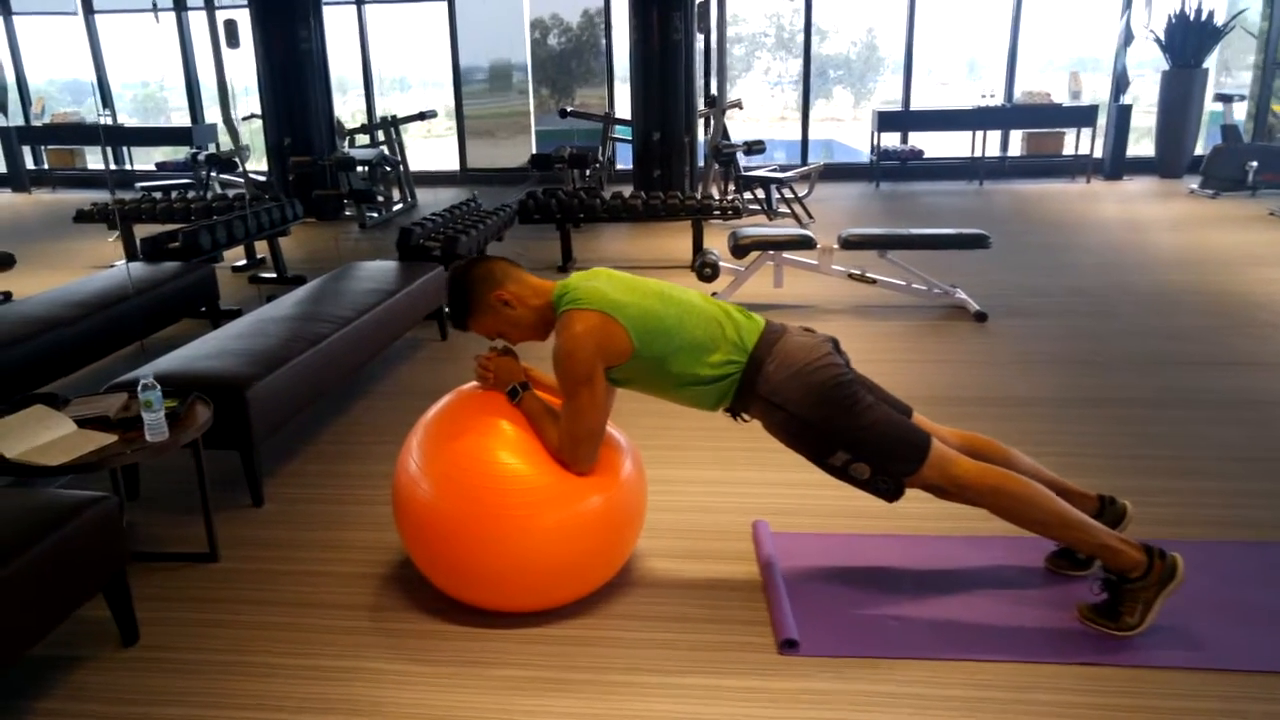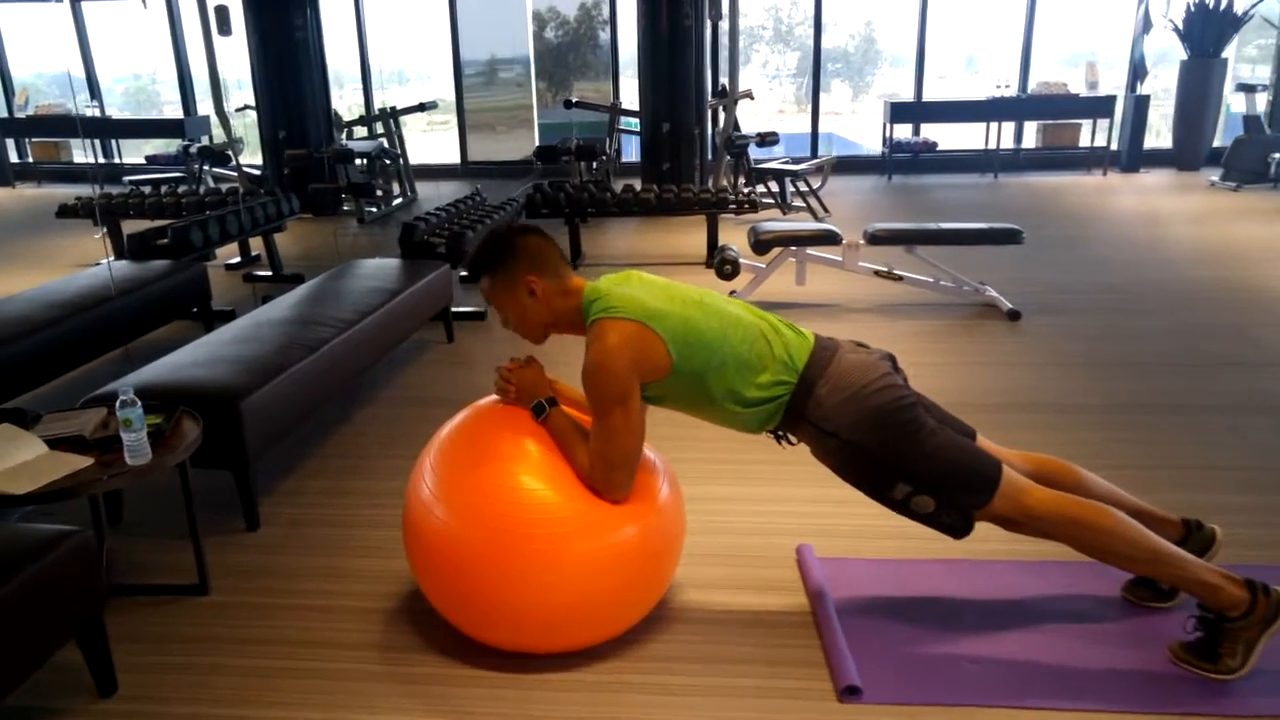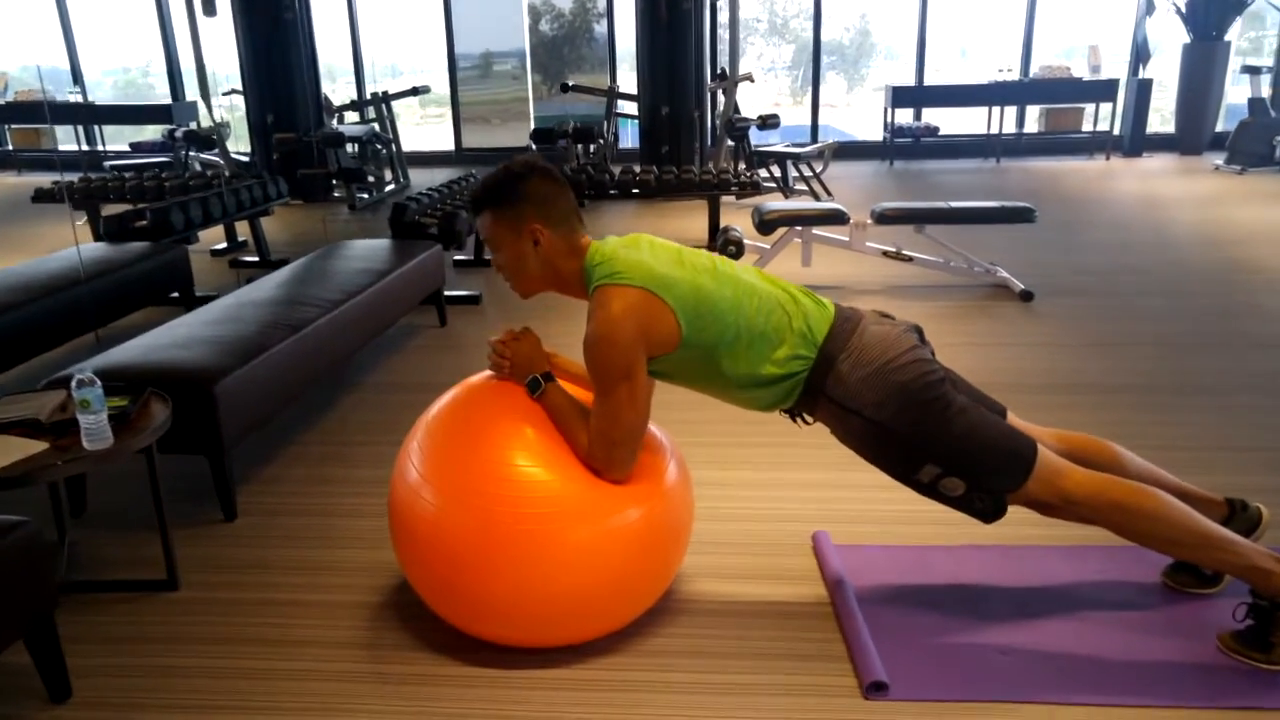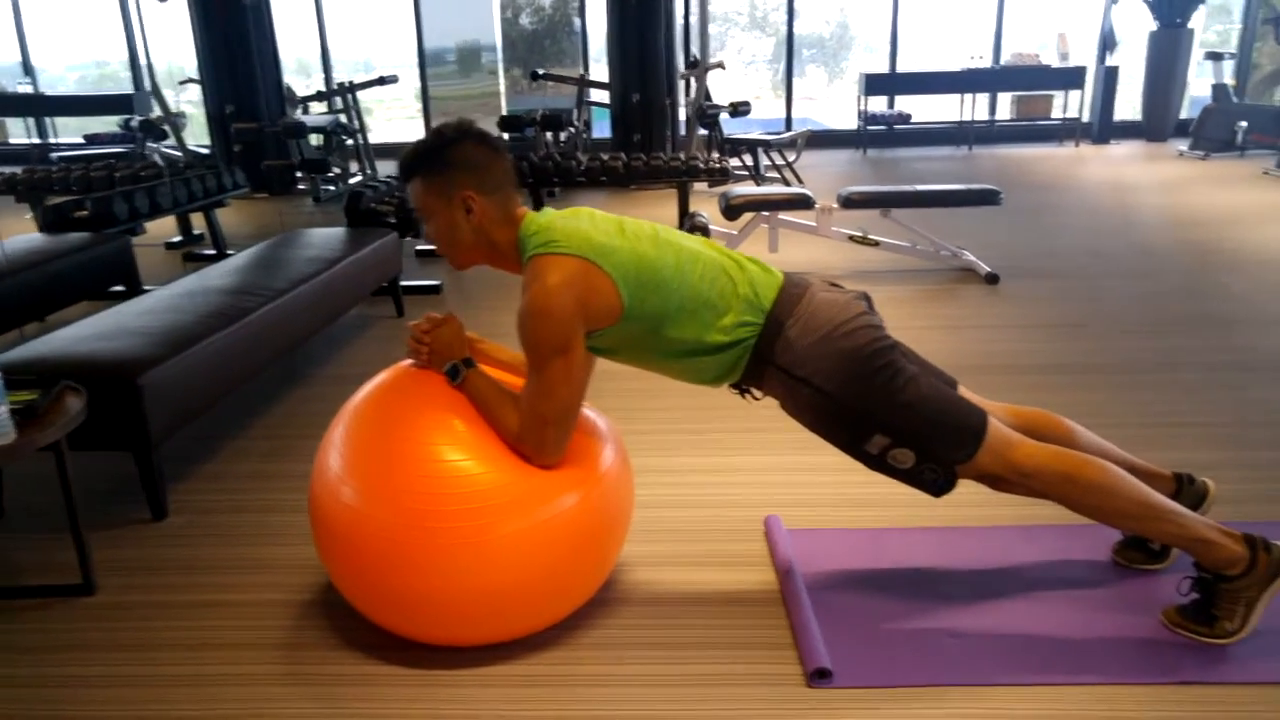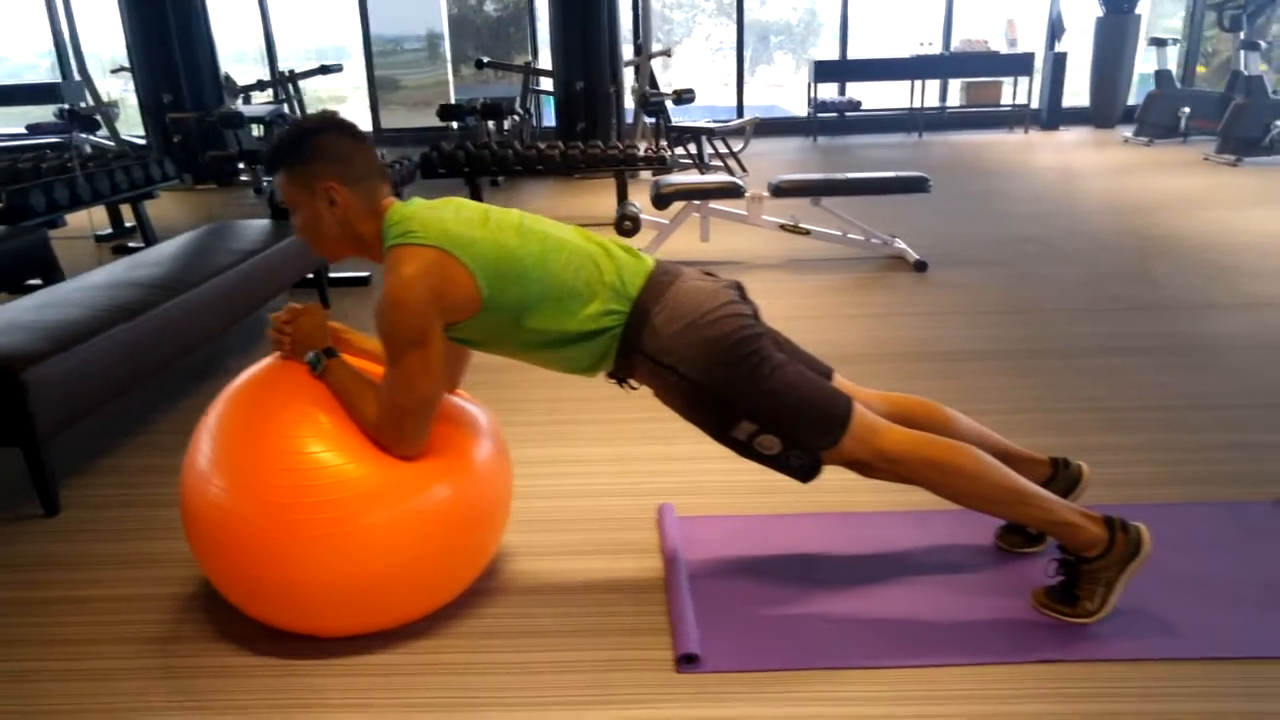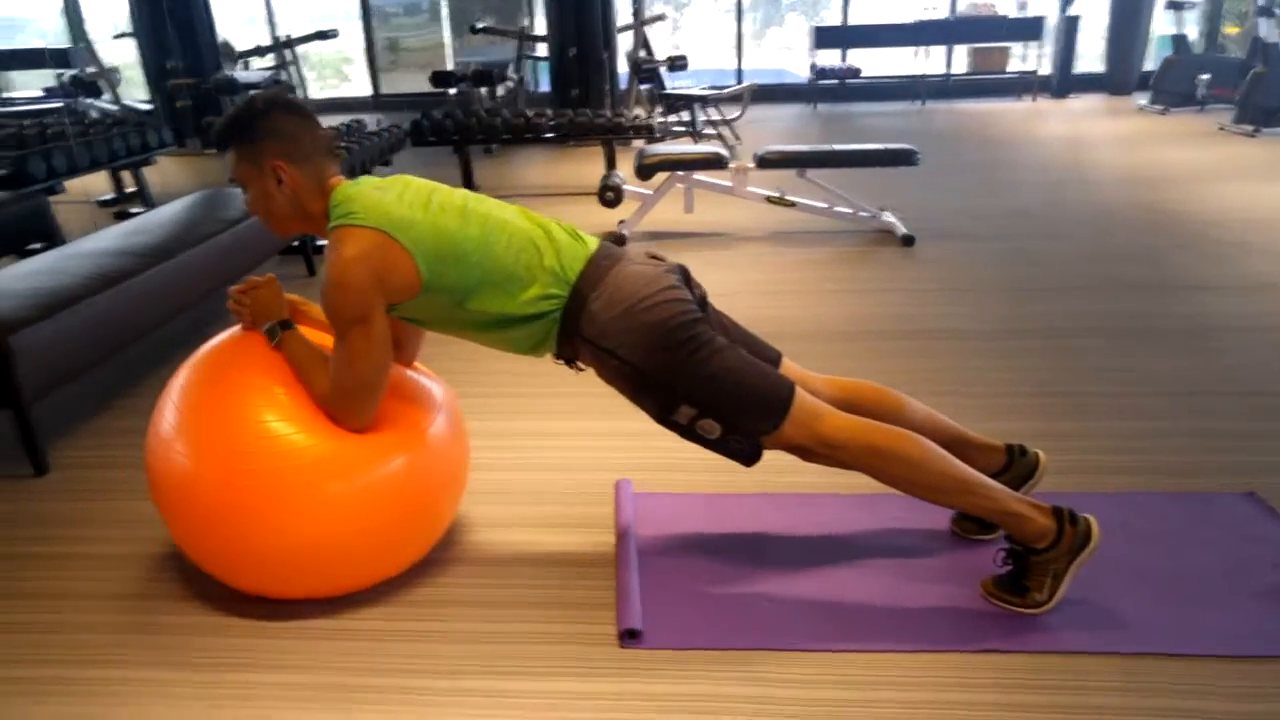
dt=0.5s
person 1, frame 1
left shoulder: (576, 332)
right shoulder: (585, 283)
left elbow: (579, 456)
right elbow: (595, 400)
left wrist: (516, 389)
right wrist: (523, 380)
left hip: (785, 387)
right hip: (789, 352)
left knee: (950, 474)
right knee: (941, 444)
left ankle: (1138, 563)
right ankle: (1093, 508)
person 1, frame 2
left shoulder: (609, 346)
right shoulder: (618, 288)
left elbow: (613, 480)
right elbow: (630, 413)
left wrist: (542, 404)
right wrist: (553, 391)
left hip: (839, 410)
right hip: (839, 370)
left knee: (1022, 503)
right knee: (1008, 467)
right ankle: (1177, 531)
person 1, frame 3
left shoulder: (614, 315)
right shoulder: (623, 253)
left elbow: (614, 460)
right elbow: (631, 388)
left wrist: (537, 379)
right wrist: (549, 366)
left hip: (860, 386)
right hip: (860, 343)
left knee: (1059, 488)
right knee: (1041, 449)
person 1, frame 4
left shoulder: (551, 285)
right shoulder: (561, 228)
left elbow: (544, 442)
right elbow: (565, 372)
left wrist: (458, 367)
right wrist: (469, 349)
left hip: (808, 353)
right hip: (804, 314)
left knee: (1006, 460)
right knee: (989, 426)
right ankle: (1168, 487)
person 1, frame 5
left shoulder: (409, 278)
right shoulder: (429, 217)
left elbow: (406, 435)
right elbow: (440, 371)
left wrist: (321, 358)
right wrist: (338, 341)
left hip: (677, 340)
right hip: (679, 301)
left knee: (875, 445)
right knee: (865, 410)
left ankle: (1095, 537)
right ankle: (1043, 472)
person 1, frame 6
left shoulder: (352, 257)
right shoulder: (381, 193)
left elbow: (357, 409)
right elbow: (400, 343)
left wrist: (279, 328)
right wrist: (300, 314)
left hip: (618, 320)
right hip: (625, 278)
left knee: (818, 431)
right knee: (812, 392)
left ankle: (1044, 528)
right ankle: (997, 461)
